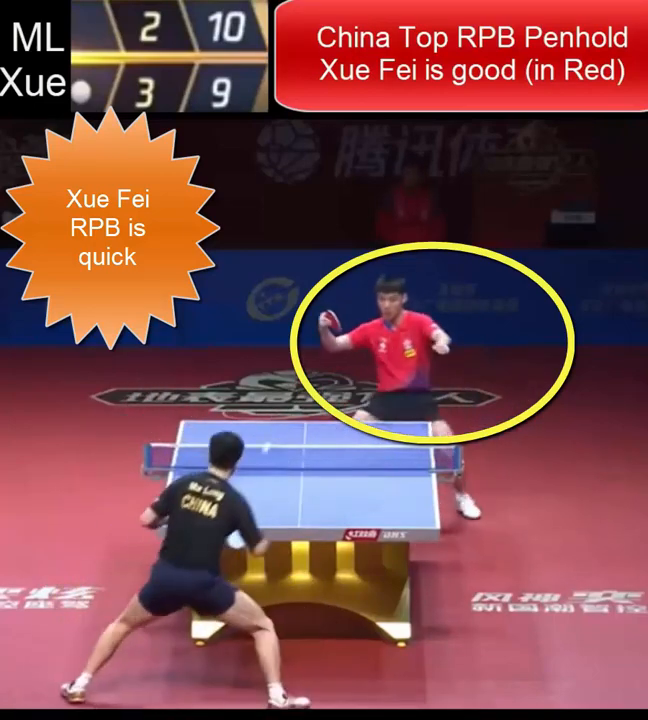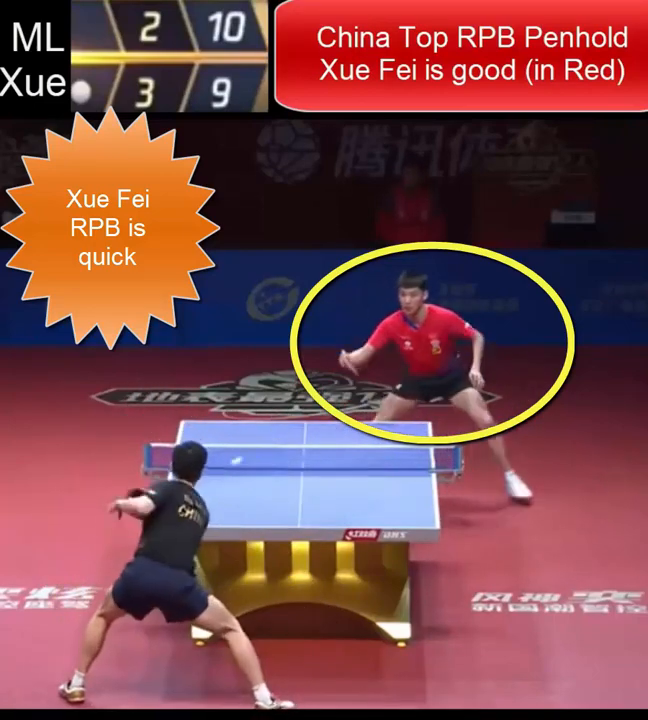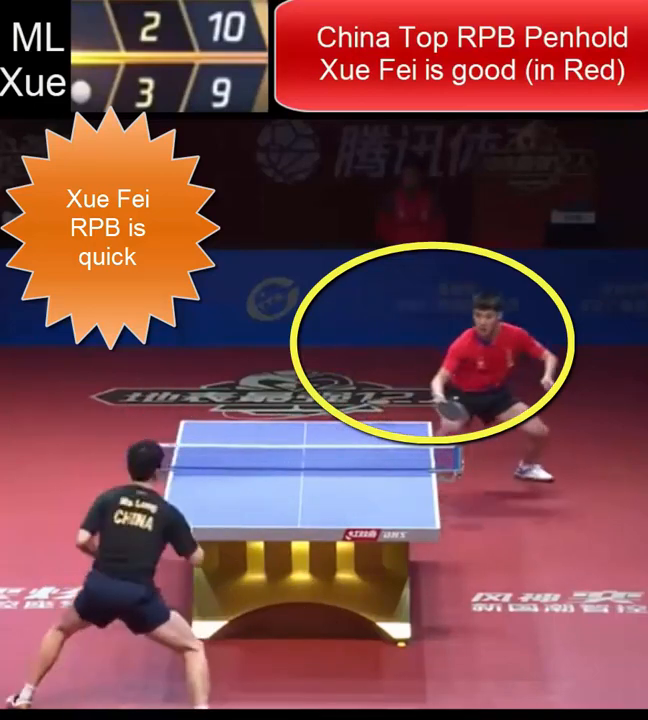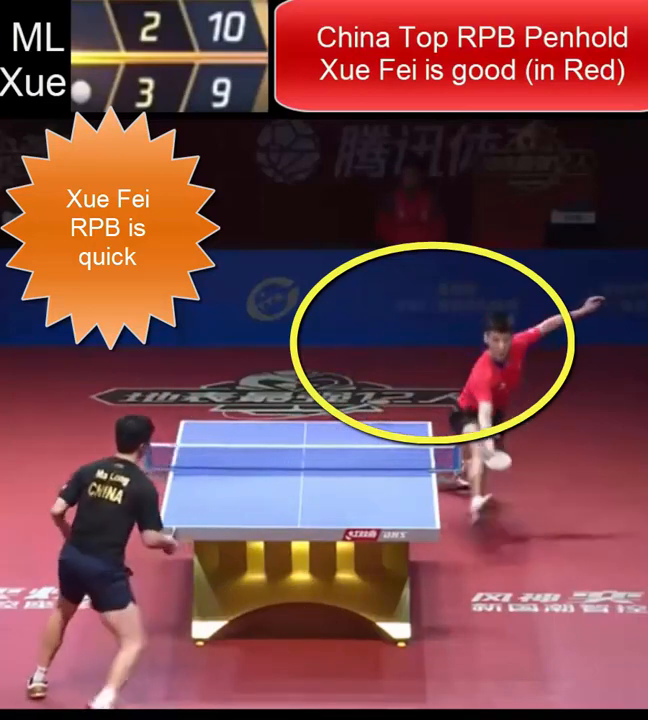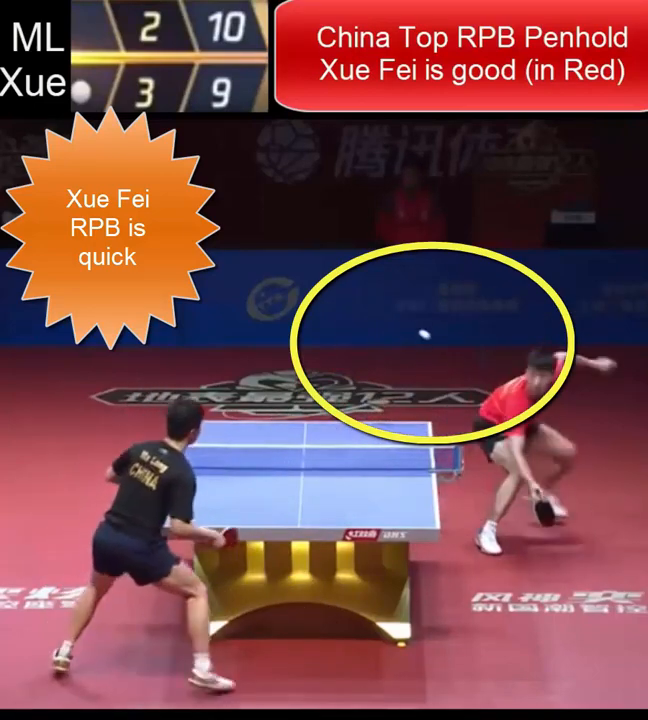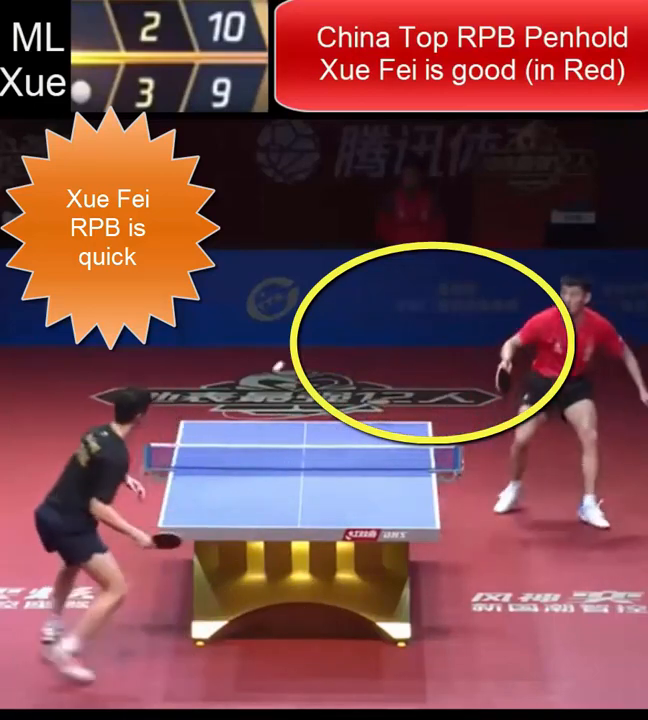
dt=0.4s
person 1, frame 1
left shoulder: (181, 485)
right shoulder: (236, 502)
left elbow: (146, 521)
right elbow: (259, 549)
right wrist: (259, 536)
left hip: (166, 575)
right hip: (203, 582)
left knee: (124, 624)
right knee: (263, 627)
left ankle: (81, 685)
right ankle: (278, 697)
person 1, frame 2
left shoulder: (168, 489)
right shoulder: (203, 509)
left elbow: (141, 506)
left wrist: (120, 503)
left hip: (140, 575)
right hip: (179, 584)
left knee: (102, 616)
right knee: (231, 630)
left ankle: (76, 685)
right ankle: (264, 699)
person 1, frame 3
left shoulder: (108, 498)
right shoulder: (170, 513)
left elbow: (82, 540)
right elbow: (196, 559)
left hip: (99, 586)
right hip: (138, 596)
left knee: (60, 630)
right knee: (193, 649)
left ankle: (24, 698)
right ankle: (201, 708)
person 1, frame 4
left shoulder: (88, 471)
right shoulder: (144, 487)
left elbow: (56, 511)
right elbow: (150, 539)
right wrist: (170, 542)
left hip: (71, 559)
right hip: (106, 570)
left knee: (62, 612)
right knee: (132, 643)
left ankle: (38, 680)
right ankle: (102, 704)
person 1, frame 5
left shoulder: (139, 449)
right shoulder: (182, 473)
left elbow: (110, 475)
right elbow: (180, 528)
right wrist: (211, 536)
left hip: (106, 536)
right hip: (140, 547)
left knee: (95, 589)
right knee: (197, 593)
left ankle: (64, 654)
right ankle: (202, 671)
person 1, frame 6
left shoulder: (98, 434)
right shoulder: (116, 456)
right elbow: (99, 508)
left wrist: (125, 478)
right wrist: (135, 533)
left hip: (49, 514)
right hip: (72, 525)
left knee: (72, 567)
right knee: (116, 591)
left ankle: (53, 628)
right ankle: (66, 651)
person 2, frame 1
left shoulder: (419, 321)
right shoulder: (370, 330)
left elbow: (441, 337)
right elbow: (333, 346)
left wrist: (442, 343)
right wrist: (324, 329)
left hip: (418, 398)
right hip: (385, 399)
left ankle: (462, 496)
person 2, frame 2
left shoulder: (444, 317)
right shoulder: (392, 324)
left elbow: (477, 337)
right elbow: (365, 352)
left wrist: (475, 367)
right wrist: (350, 358)
left hip: (451, 375)
right hip: (416, 379)
left knee: (485, 420)
left ankle: (509, 476)
person 2, frame 3
left shoulder: (516, 335)
right shoulder: (462, 344)
left elbow: (549, 357)
right elbow: (440, 378)
left wrist: (547, 377)
right wrist: (439, 395)
left hip: (495, 393)
right hip: (462, 395)
left knee: (539, 431)
right knee: (447, 432)
left ankle: (527, 467)
person 2, frame 4
left shoulder: (518, 344)
right shoulder: (483, 373)
left elbow: (544, 326)
right elbow: (484, 413)
left wrist: (580, 312)
right wrist: (486, 441)
left hip: (495, 411)
right hip: (469, 415)
left knee: (496, 453)
right knee: (480, 450)
left ankle: (462, 474)
right ankle: (477, 501)
person 2, frame 5
left shoulder: (554, 373)
right shoulder: (515, 401)
left elbow: (561, 358)
right elbow: (517, 448)
left wrist: (594, 363)
right wrist: (531, 482)
left hip: (523, 425)
right hip: (491, 426)
left knee: (568, 453)
right knee: (517, 475)
left ankle: (546, 495)
right ankle: (488, 531)
person 2, frame 6
left shoulder: (600, 326)
right shoulder: (545, 320)
left elbow: (626, 354)
right elbow: (511, 343)
right wrist: (506, 360)
left hip: (575, 384)
right hip: (542, 382)
left knee: (590, 438)
right knee: (521, 440)
left ankle: (589, 505)
right ankle: (514, 488)
